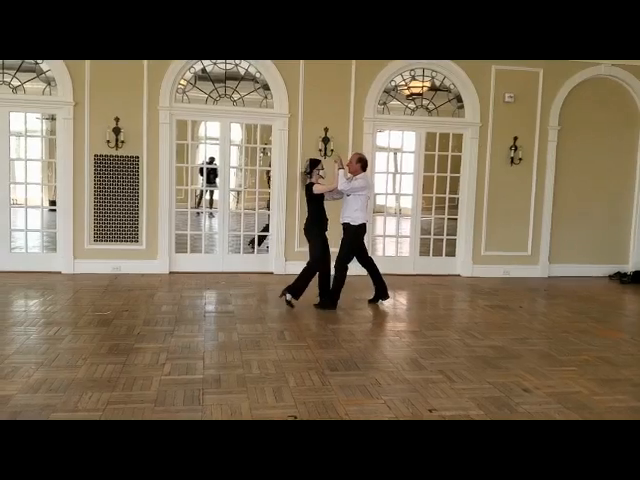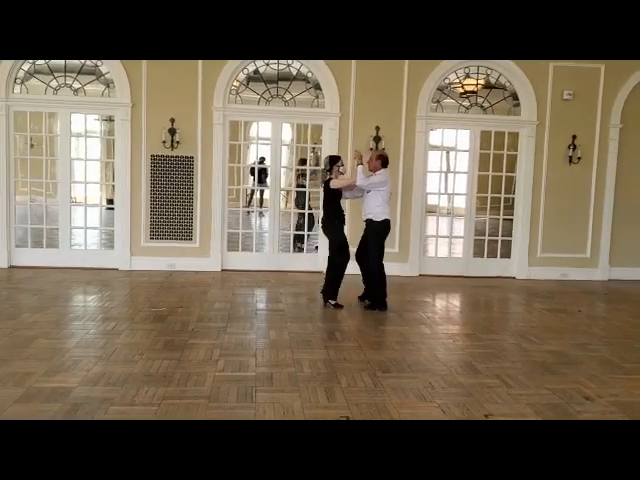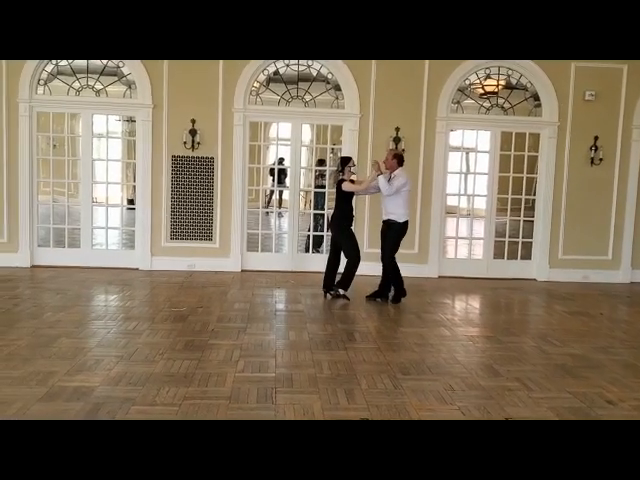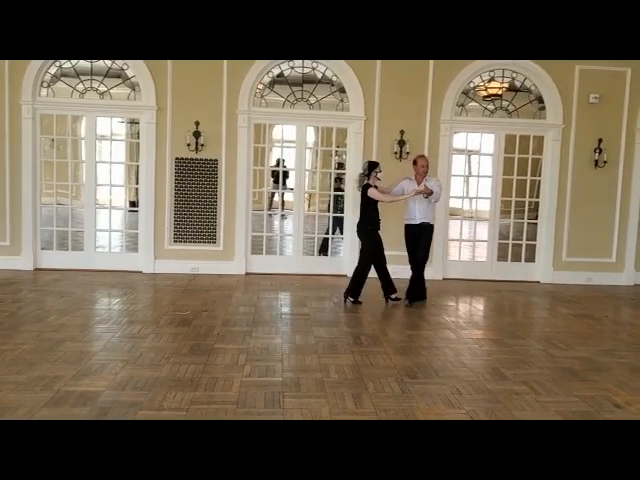
dt=0.7s
person 1, frame 1
left shoulder: (363, 182)
right shoulder: (353, 181)
left elbow: (342, 187)
right elbow: (339, 191)
left wrist: (339, 168)
left hip: (354, 228)
right hip: (352, 227)
left knee: (341, 263)
right knee: (365, 260)
left ankle: (331, 300)
right ankle: (381, 291)
person 1, frame 2
left shoulder: (382, 178)
right shoulder: (374, 178)
left elbow: (360, 183)
right elbow: (358, 189)
left wrist: (359, 163)
left hip: (379, 224)
right hip: (373, 224)
left knee: (375, 262)
right knee: (361, 256)
left ankle: (380, 301)
right ankle: (371, 291)
person 1, frame 3
left shoulder: (402, 177)
right shoulder: (387, 177)
left elbow: (387, 191)
right elbow: (370, 189)
left wrist: (380, 174)
left hip: (398, 223)
right hip: (388, 222)
left knee: (388, 257)
right knee: (385, 257)
left ankle: (399, 290)
right ankle: (383, 291)
person 1, frame 4
left shoulder: (434, 182)
right shoulder: (406, 183)
left elbow: (436, 197)
right elbow: (391, 195)
left wrist: (429, 192)
left hip: (426, 226)
right hip: (410, 225)
left knee: (420, 260)
right knee: (414, 261)
left ankle: (411, 294)
right ankle: (420, 292)
person 2, frame 1
left shoulder: (314, 186)
right shoulder: (312, 187)
left elbow: (332, 193)
right elbow: (334, 187)
right wrist: (339, 168)
left hip: (317, 229)
right hip: (314, 229)
left knee: (324, 262)
right knee: (315, 263)
left ankle: (325, 296)
right ankle: (290, 292)
person 2, frame 2
left shoulder: (336, 183)
right shoulder: (330, 182)
left elbow: (351, 189)
right elbow: (352, 181)
left hip: (335, 224)
right hip: (332, 224)
left knee: (343, 257)
right knee: (336, 259)
left ankle: (328, 290)
right ankle: (330, 297)
person 2, frame 3
left shoulder: (350, 182)
right shoulder: (342, 183)
left elbow: (365, 183)
right elbow: (361, 187)
right wrist: (374, 174)
left hip: (339, 224)
right hip: (340, 224)
left knee: (335, 256)
right knee: (354, 256)
left ankle: (329, 288)
right ankle: (341, 287)
person 2, frame 4
left shoulder: (373, 188)
right shoulder: (368, 188)
left elbow: (389, 190)
right elbow: (387, 199)
right wrist: (409, 195)
left hip: (371, 229)
right hip: (366, 229)
left knee: (380, 261)
right knee: (365, 262)
left ankle: (389, 292)
right ankle: (351, 294)
